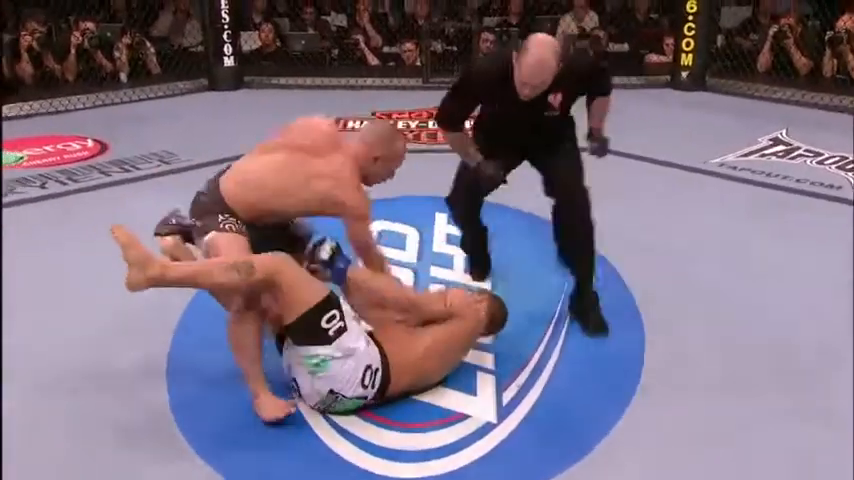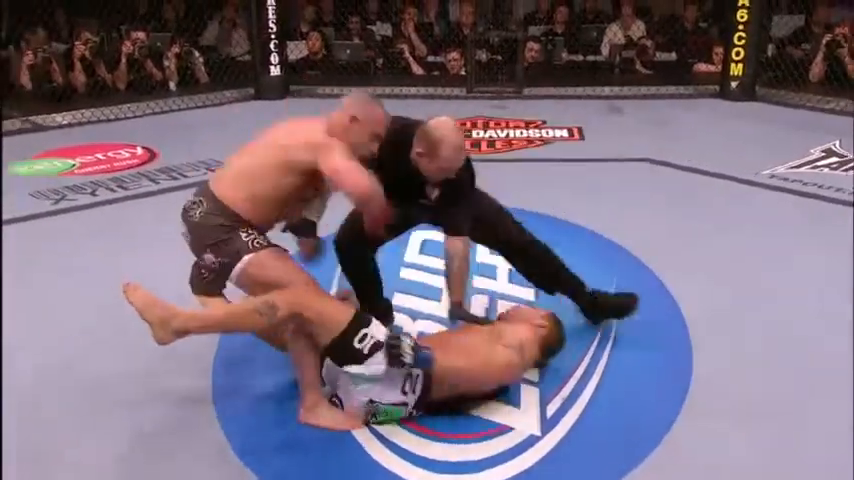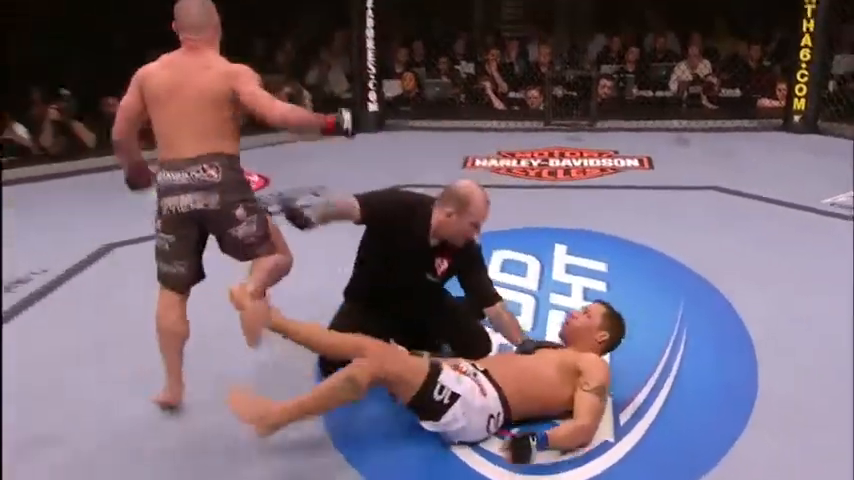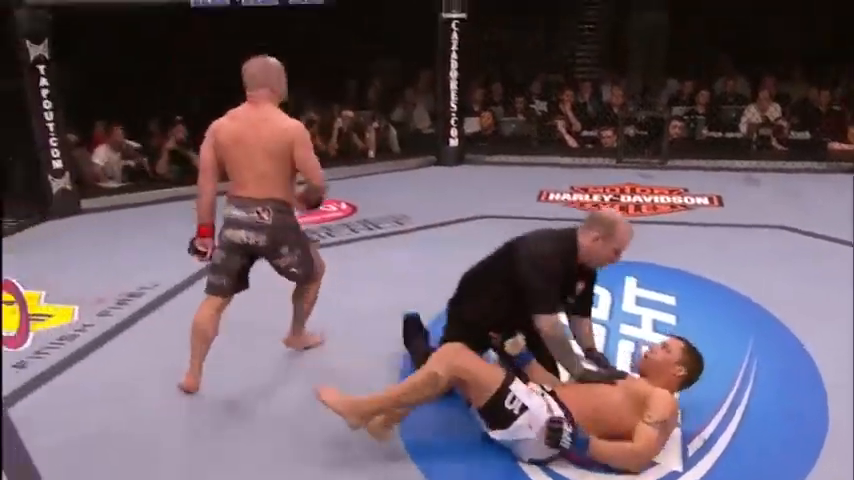
dt=0.5s
person 1, frame 1
left shoulder: (465, 320)
right shoulder: (435, 327)
left elbow: (401, 297)
right elbow: (371, 314)
left wrist: (340, 268)
left hip: (347, 374)
right hip: (323, 376)
left knee: (278, 265)
left ankle: (155, 270)
person 1, frame 2
left shoulder: (522, 339)
right shoulder: (488, 338)
left elbow: (490, 372)
left wrist: (422, 356)
right wrist: (353, 318)
left hip: (394, 380)
right hip: (371, 383)
left knee: (299, 299)
right knee: (301, 318)
left ankle: (177, 322)
person 1, frame 3
left shoulder: (593, 368)
right shoulder: (550, 353)
left elbow: (583, 429)
left wrist: (537, 440)
right wrist: (427, 356)
left hip: (477, 406)
right hip: (468, 379)
left knee: (378, 363)
right knee: (368, 345)
left ankle: (273, 417)
right ankle: (275, 321)
person 1, frame 4
left shoulder: (662, 402)
right shoulder: (628, 384)
left elbow: (639, 456)
left wrist: (581, 444)
right wrist: (522, 357)
left hip: (543, 426)
right hip: (540, 405)
left knee: (457, 361)
right knee: (452, 350)
left ankle: (363, 409)
right ankle: (379, 409)
person 2, frame 1
left shoulder: (322, 130)
right shoulder: (349, 195)
left elbow: (262, 151)
right elbow: (369, 255)
left hip: (246, 197)
right hip: (219, 209)
right knee: (244, 297)
right ankle: (261, 394)
person 2, frame 2
left shoulder: (302, 130)
right shoulder: (327, 148)
right elbow: (364, 189)
right wrist: (378, 223)
left hip: (204, 210)
right hip: (220, 225)
person 2, frame 3
left shoulder: (148, 74)
right shoulder: (232, 73)
left elbow: (120, 134)
right elbow: (278, 113)
left wrist: (136, 171)
right wrist: (329, 122)
left hip: (172, 187)
right hip: (221, 182)
left knee: (172, 292)
right knee: (278, 258)
left ankle: (172, 387)
right ankle: (251, 290)
person 2, frame 4
left shoulder: (220, 128)
right shoulder: (291, 128)
left elbow: (207, 183)
right elbow: (318, 185)
left wrist: (204, 232)
right wrist: (309, 199)
left hip: (236, 218)
right hip: (275, 220)
left knee: (215, 298)
right knee: (313, 272)
right ankle: (297, 336)
person 3, frame 1
left shoulder: (576, 66)
right shoulder: (487, 70)
left elbow: (601, 85)
right elbow: (448, 124)
left wrist: (596, 131)
right wrist: (478, 163)
left hip: (552, 140)
right hip: (494, 139)
left knee: (573, 204)
right knee: (462, 199)
left ankle: (584, 294)
right ankle: (478, 255)
person 3, frame 2
left shoulder: (458, 167)
right shoulder: (386, 140)
left elbow: (457, 240)
left wrist: (458, 306)
left hip: (453, 203)
right hip: (396, 202)
left knee: (517, 240)
right knee: (349, 245)
left ankle: (590, 301)
right ankle: (372, 307)
person 3, frame 3
left shoulder: (466, 251)
right shoulder: (397, 207)
left elbow: (490, 302)
right elbow: (348, 207)
left wrist: (523, 345)
right wrist: (311, 216)
left hip: (423, 301)
right hip: (370, 297)
left knee: (476, 347)
right knee: (333, 361)
person 3, frame 4
right shoulder: (542, 255)
left elbow: (580, 311)
right elbow: (548, 324)
left wrist: (592, 351)
right wrist: (579, 371)
left hip: (518, 318)
right hip: (477, 311)
right ankle: (415, 333)
